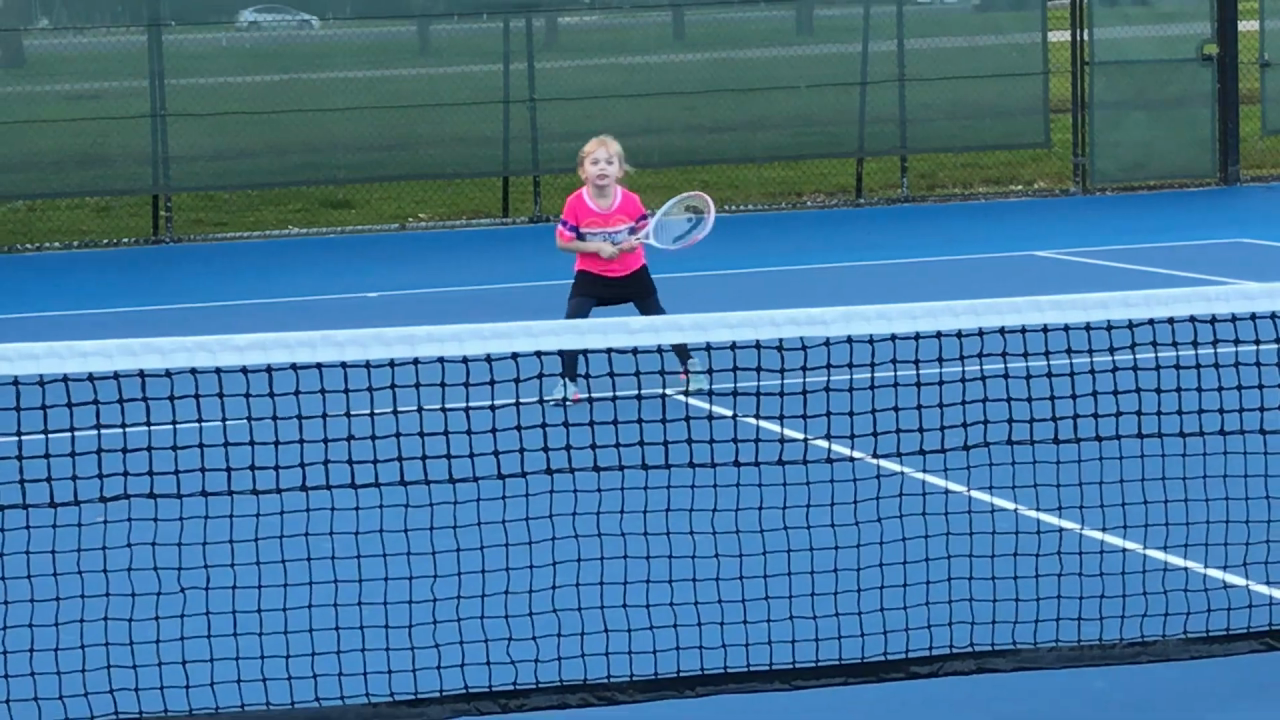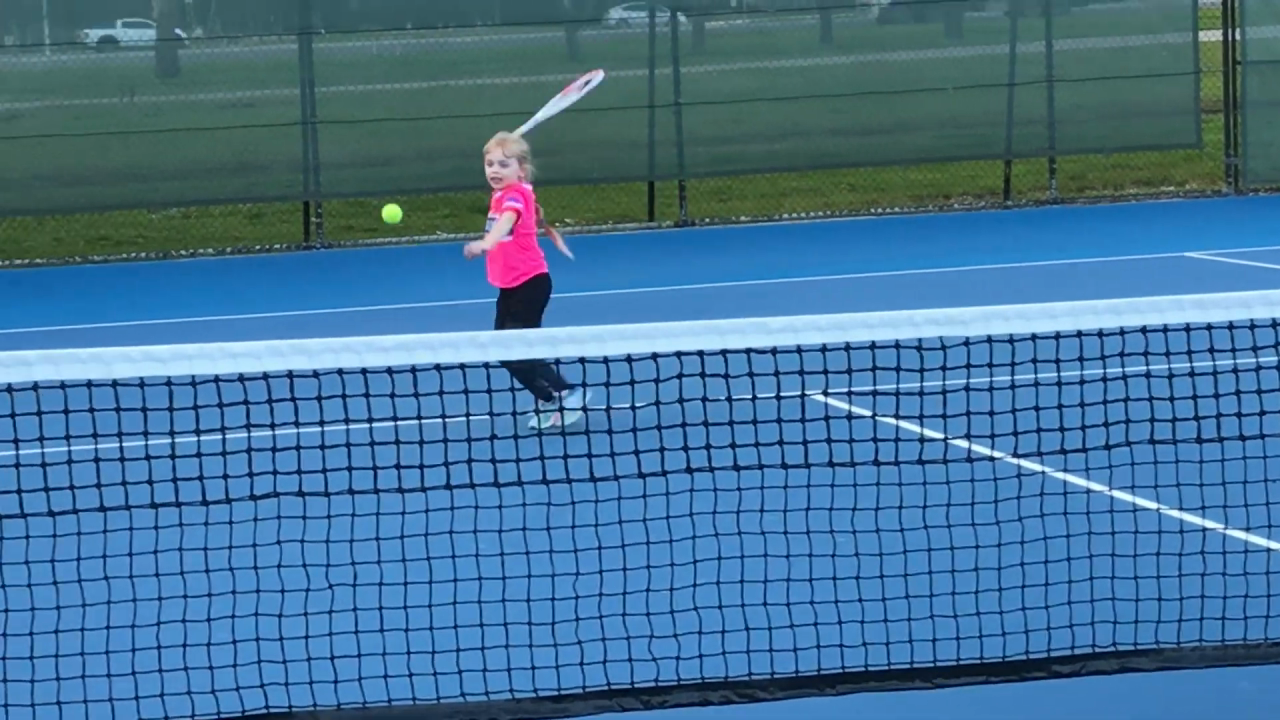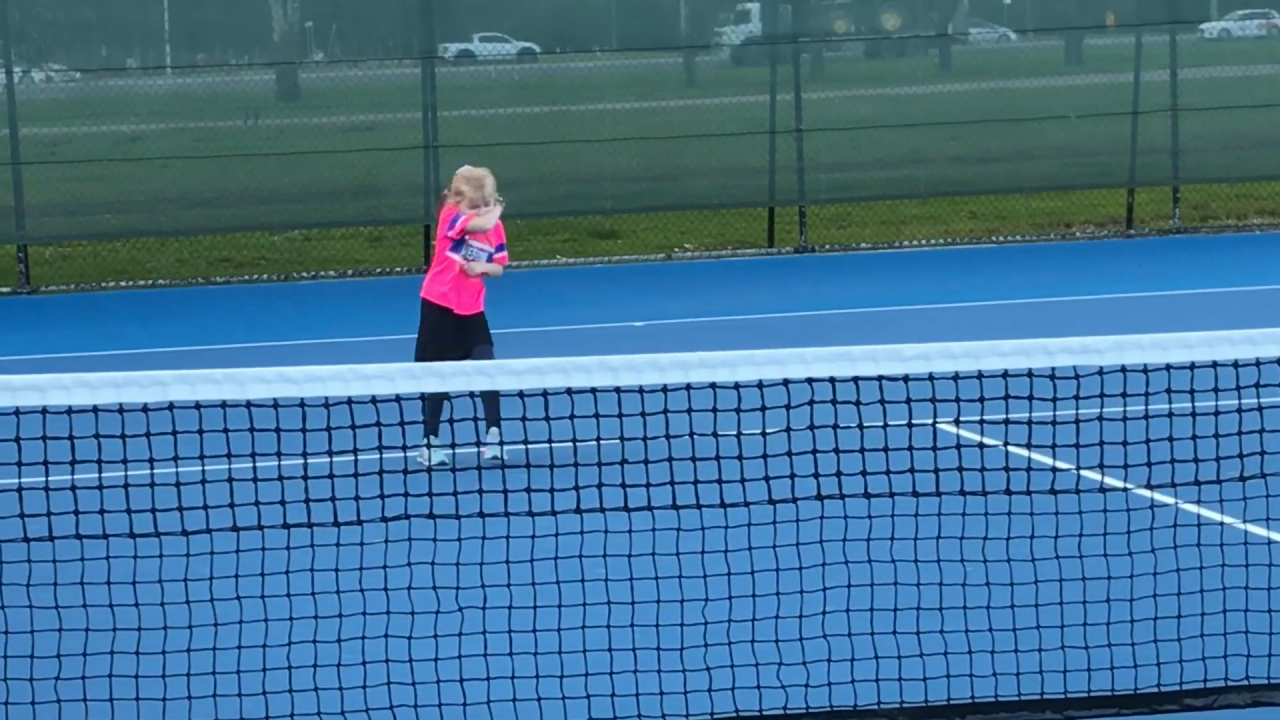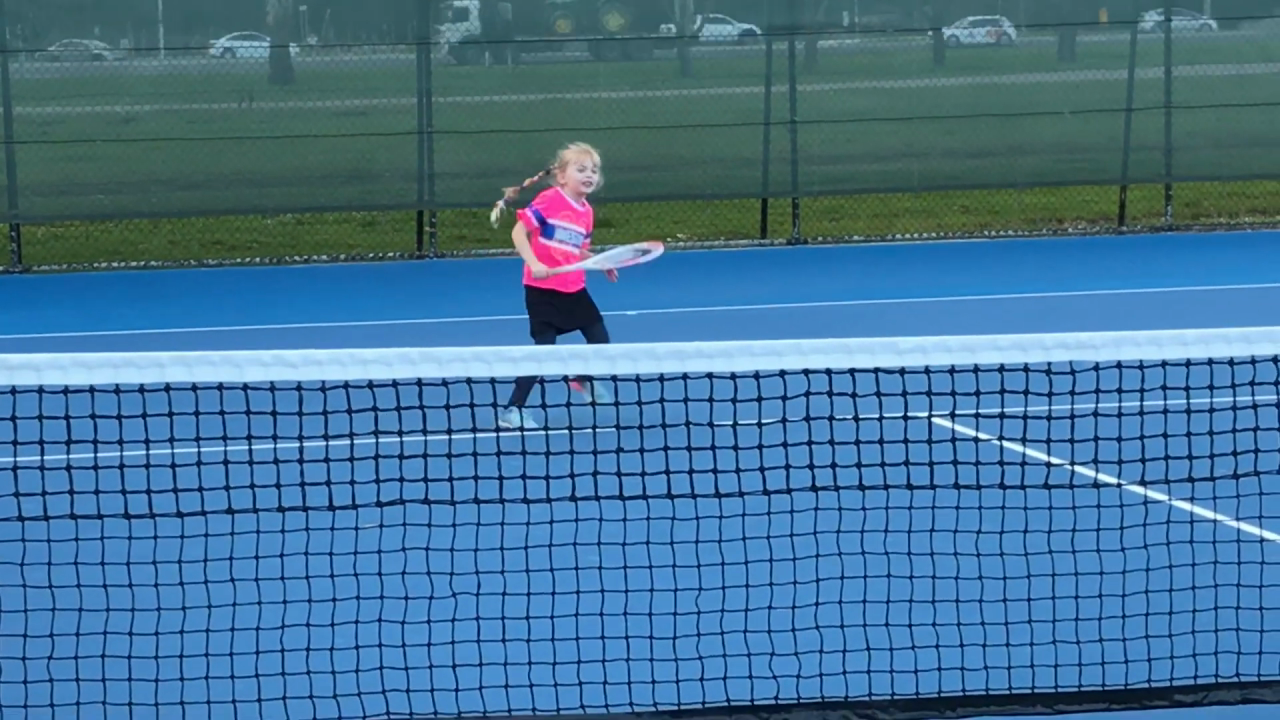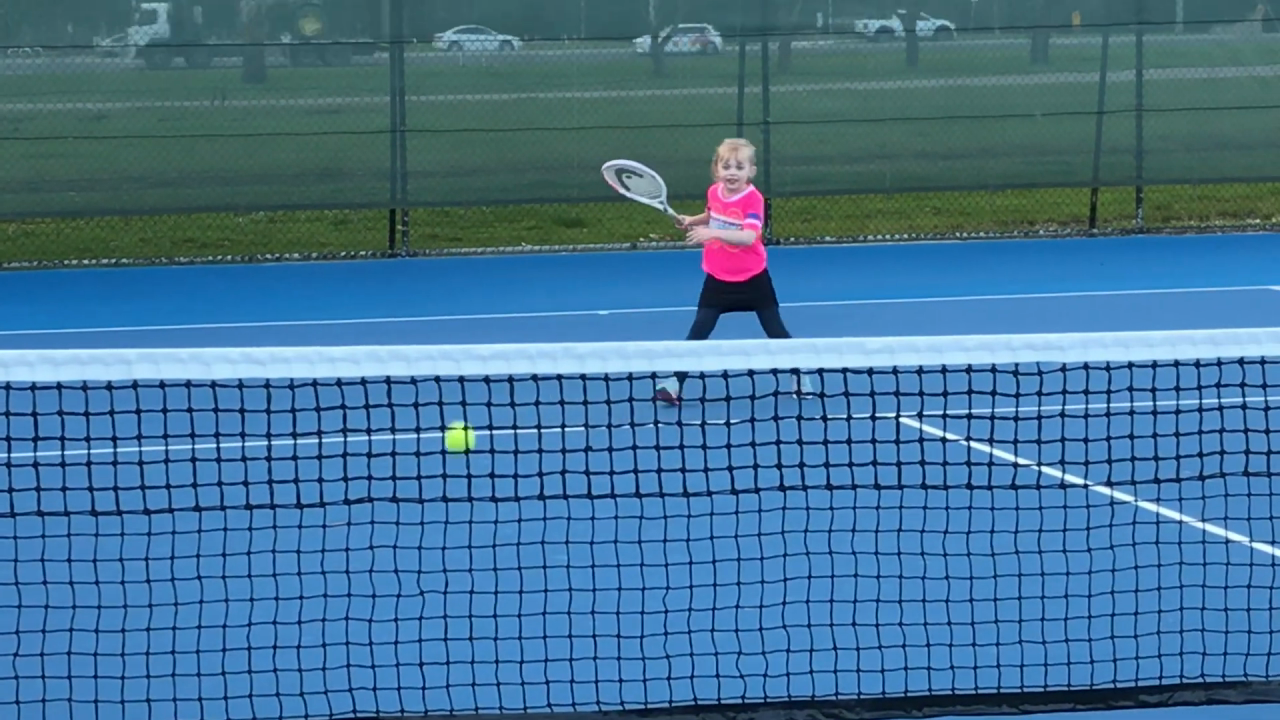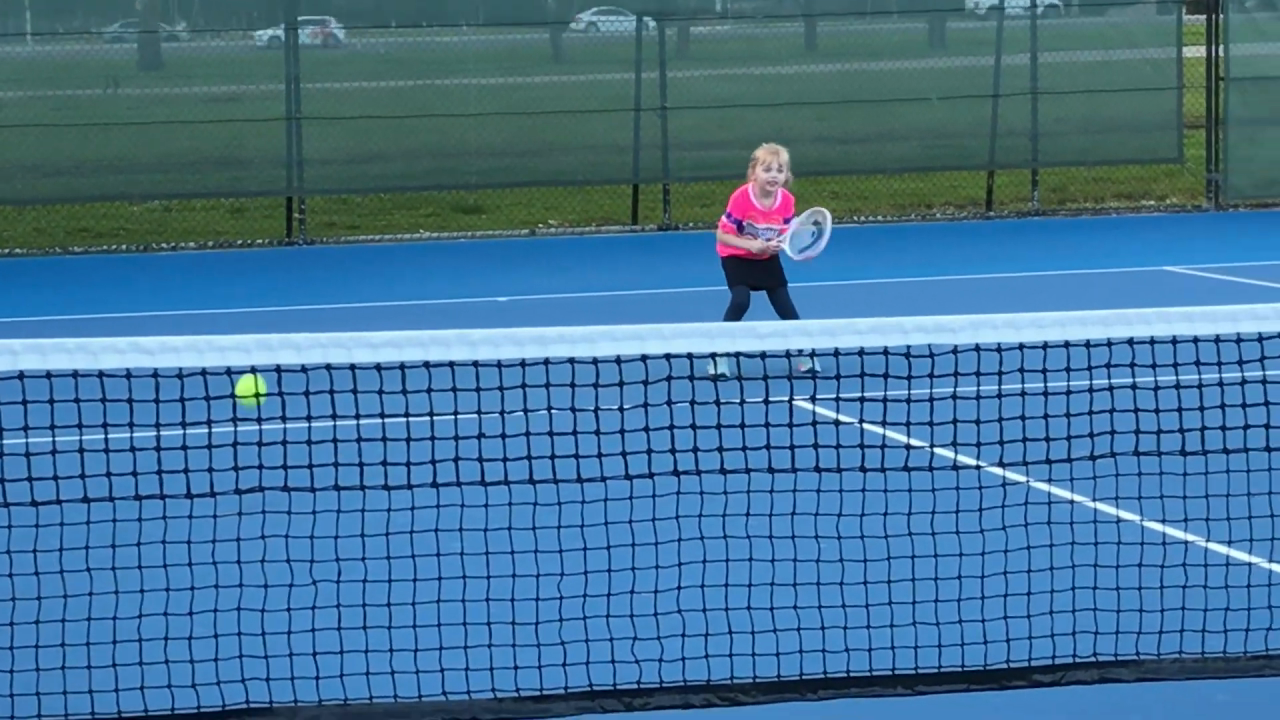
dt=0.7s
person 1, frame 1
left shoulder: (630, 200)
right shoulder: (575, 203)
left elbow: (642, 230)
right elbow: (563, 242)
left wrist: (632, 244)
right wrist: (598, 248)
left hip: (632, 271)
right hip: (592, 274)
right knee: (573, 320)
left ankle: (691, 366)
right ankle: (568, 381)
person 1, frame 2
left shoulder: (517, 193)
right shoulder: (506, 192)
left elbow: (508, 219)
left wrist: (484, 244)
left hip: (530, 283)
right hip: (511, 284)
left ankle: (566, 392)
right ankle: (551, 404)
person 1, frame 3
left shoulder: (495, 230)
right shoulder: (451, 216)
left elbow: (498, 266)
right elbow: (482, 224)
left wrist: (482, 269)
right wrist: (494, 212)
left hip: (472, 312)
right hip: (438, 307)
left ankle: (493, 434)
right ankle: (431, 441)
person 1, frame 4
left shoulder: (586, 212)
right shoulder: (548, 199)
right elbow: (520, 228)
left wrist: (602, 268)
right wrist: (531, 262)
left hip: (573, 289)
right hip: (543, 288)
left knee: (600, 341)
right knee: (546, 350)
left ankle: (584, 380)
right ankle: (514, 407)
person 1, frame 5
left shoulder: (753, 199)
right shoulder: (715, 191)
left elbow: (749, 238)
left wrist: (718, 233)
right wrist: (690, 222)
left hip: (752, 275)
right hip: (717, 275)
left knee: (773, 328)
right knee: (700, 328)
left ankle: (800, 374)
right ankle: (675, 381)
person 1, frame 6
left shoulder: (787, 201)
right shoulder: (740, 198)
left elbow: (785, 235)
right elbow: (722, 236)
left wrist: (778, 243)
right wrist: (751, 245)
left hip: (766, 258)
right hip: (736, 257)
left knee: (784, 306)
right knee: (741, 300)
left ankle: (804, 355)
right ankle: (720, 356)
